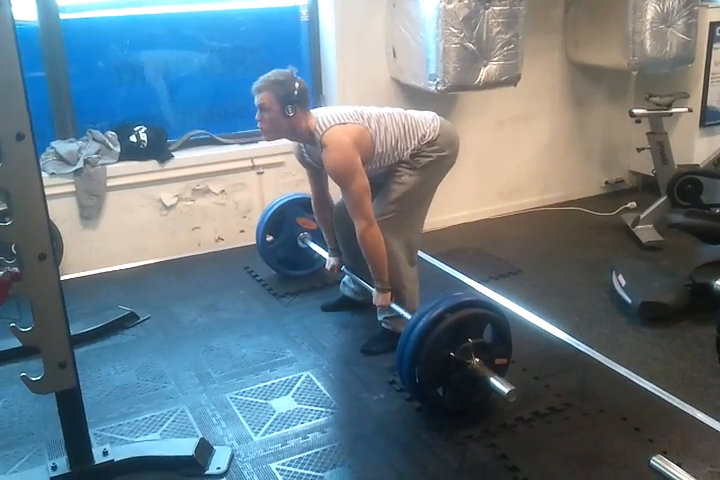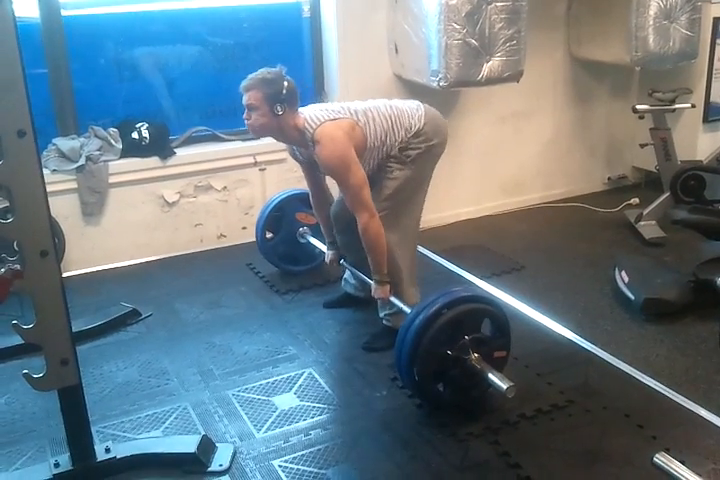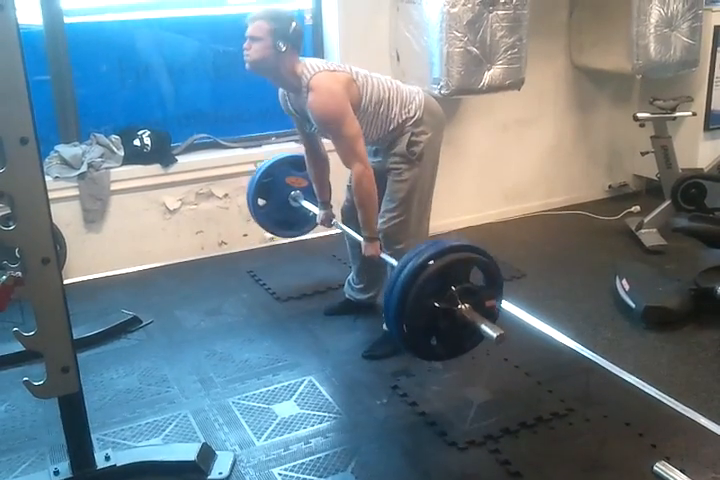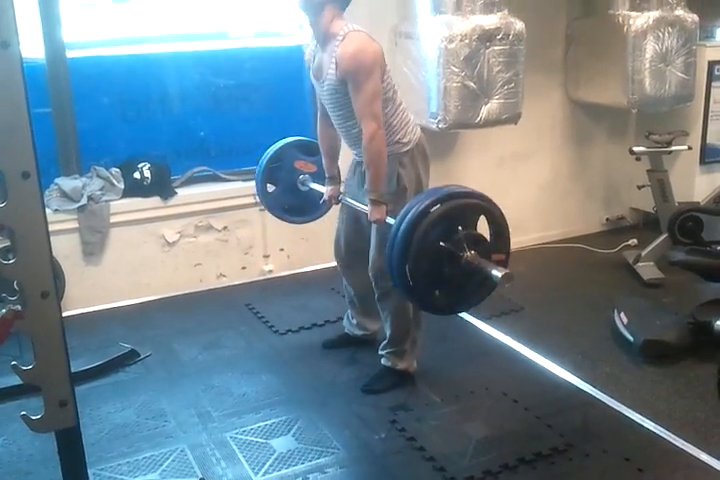
dt=0.7s
person 1, frame 1
left shoulder: (337, 147)
right shoulder: (304, 142)
left elbow: (366, 224)
right elbow: (320, 200)
left wrist: (383, 288)
right wrist: (333, 251)
left hip: (432, 143)
right hip: (400, 145)
left knee: (387, 228)
right knee: (344, 215)
left ankle: (400, 325)
right ankle: (357, 292)
person 1, frame 2
left shoulder: (329, 143)
right shoulder: (295, 137)
left elbow: (368, 217)
right elbow: (319, 193)
left wrist: (382, 280)
right wrist: (331, 244)
left hip: (420, 134)
right hip: (394, 134)
left knee: (385, 226)
right knee: (341, 215)
left ankle: (401, 320)
right ankle: (359, 288)
person 1, frame 3
left shoulder: (323, 92)
right shoulder: (287, 93)
left elbow: (358, 167)
right elbow: (313, 151)
left wrist: (372, 239)
right wrist: (324, 205)
left hip: (415, 125)
right hip: (383, 133)
left knee: (397, 229)
right knee: (352, 216)
right ankle: (362, 295)
person 1, frame 4
left shoulder: (354, 47)
right shoulder: (316, 51)
left elbow: (373, 127)
left wrist: (378, 201)
right wrist: (332, 179)
left hip: (398, 158)
right hip: (363, 159)
left knee: (388, 264)
right knee: (349, 252)
left ankle: (399, 361)
right ankle: (362, 327)
